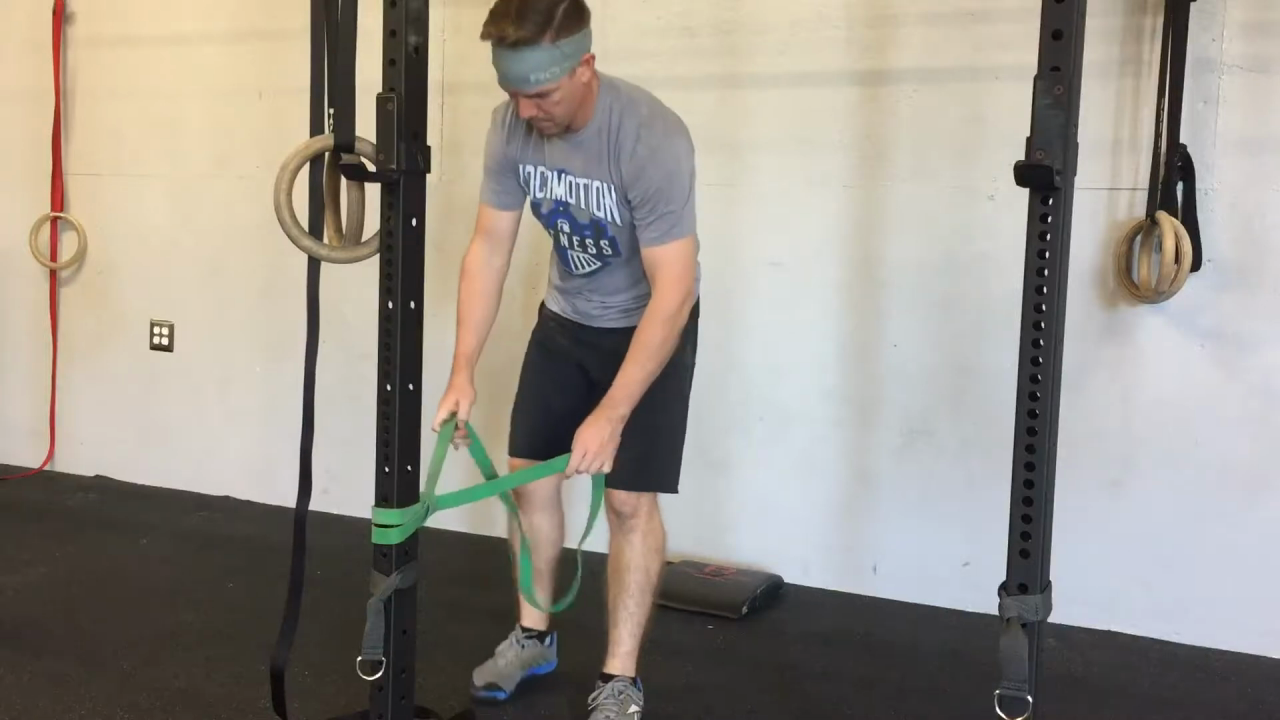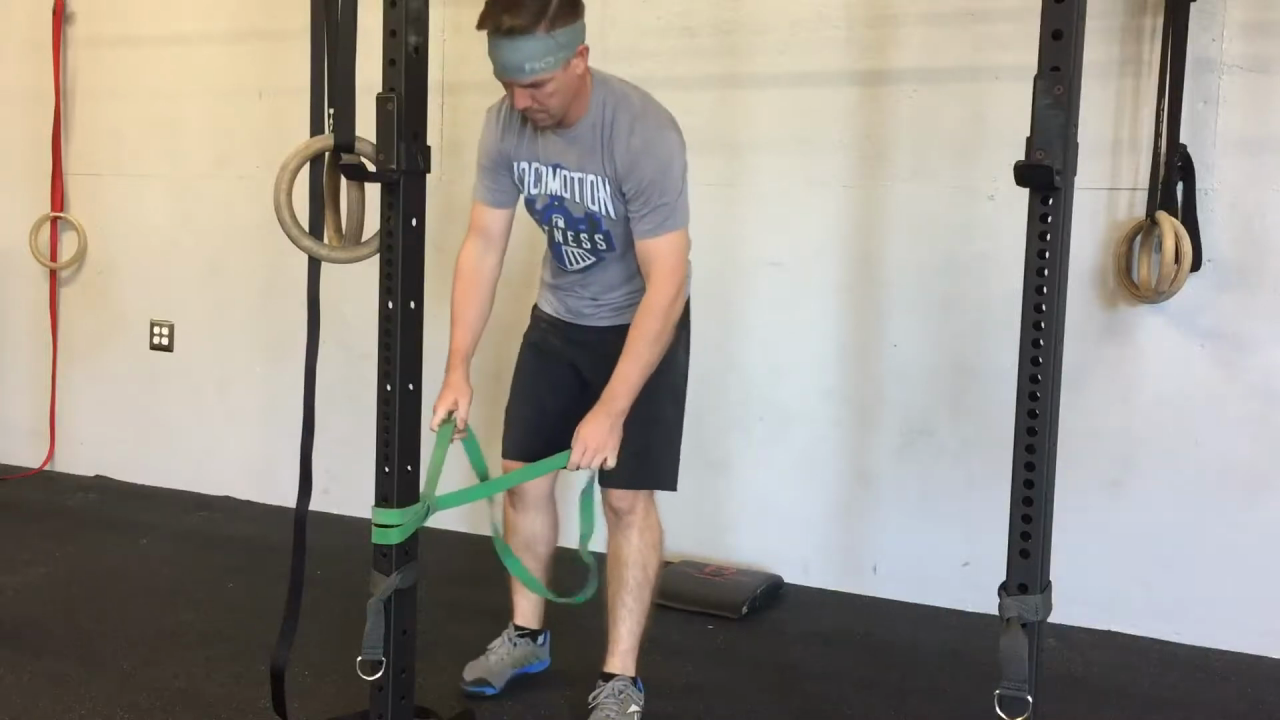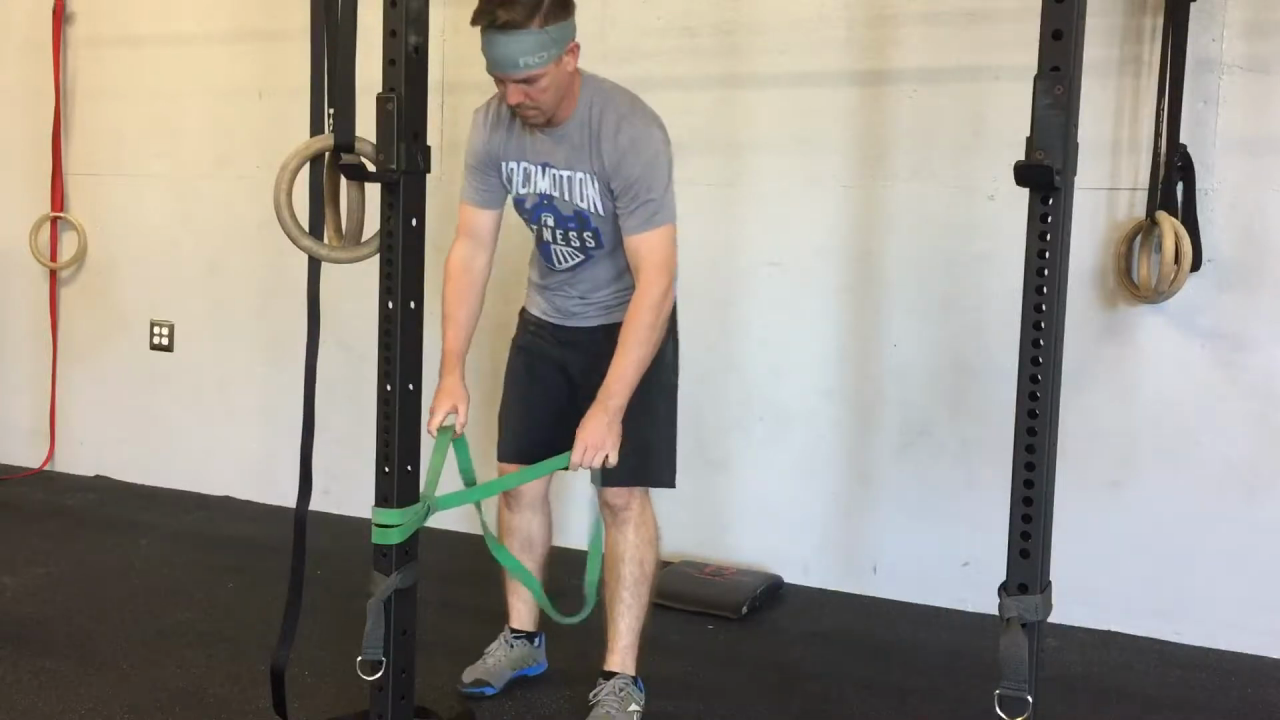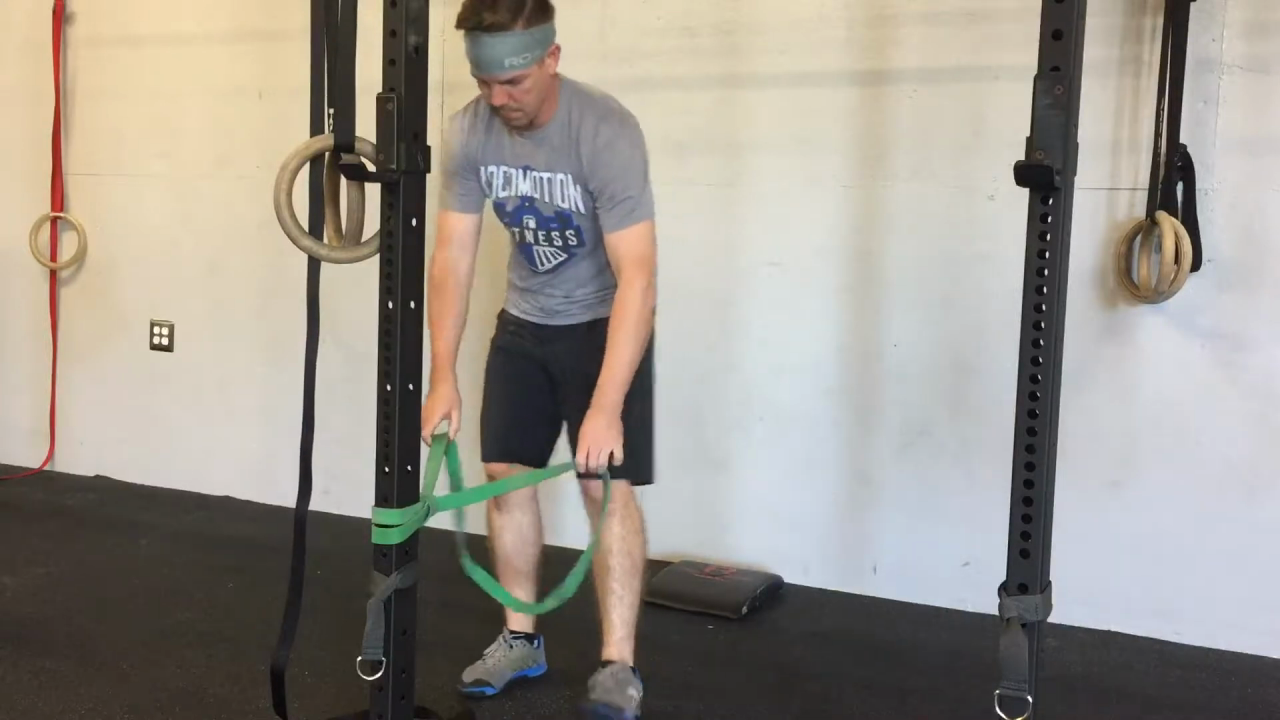
dt=0.1s
person 1, frame 1
left shoulder: (652, 139)
right shoulder: (510, 129)
left elbow: (673, 294)
right elbow: (489, 248)
left wrist: (610, 415)
right wrist: (462, 372)
left hip: (646, 327)
right hip: (564, 319)
left knee: (629, 500)
right knee: (530, 476)
right ankle: (534, 636)
person 1, frame 2
left shoulder: (643, 132)
right shoulder: (504, 125)
left elbow: (666, 286)
right elbow: (482, 247)
left wrist: (611, 410)
right wrist: (457, 370)
left hip: (641, 324)
right hip: (557, 319)
left knee: (626, 497)
right knee: (523, 476)
right ankle: (527, 634)
person 1, frame 3
left shoulder: (629, 130)
right shoulder: (491, 128)
left elbow: (655, 280)
right elbow: (472, 249)
left wrist: (608, 407)
right wrist: (451, 370)
left hip: (624, 324)
right hip: (545, 320)
left knee: (623, 490)
right knee: (517, 475)
right ankle: (523, 636)
person 1, frame 4
left shoulder: (605, 132)
right shoulder: (468, 131)
left elbow: (636, 276)
right elbow: (453, 255)
left wrist: (607, 407)
right wrist: (442, 377)
left hip: (603, 320)
right hip: (524, 319)
left knee: (606, 484)
right knee: (506, 477)
right ankle: (521, 639)
